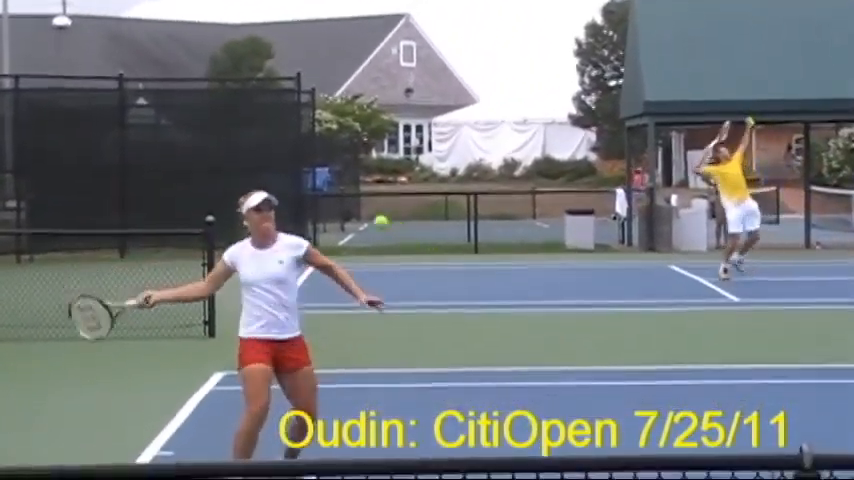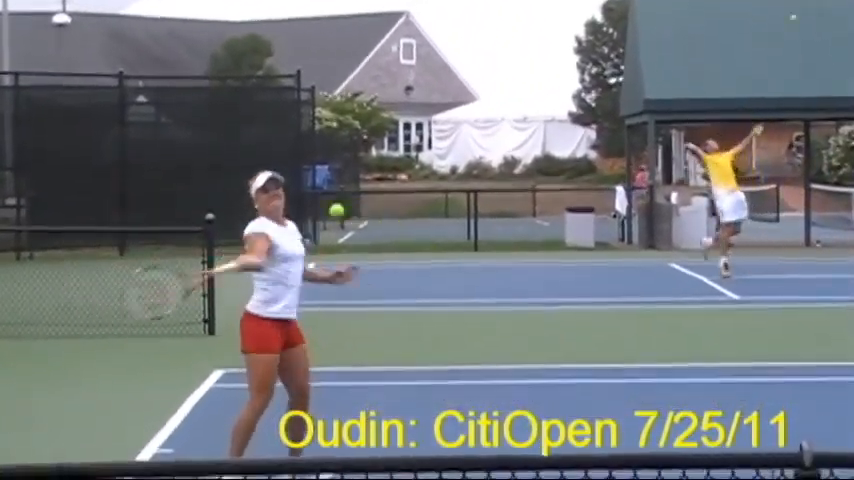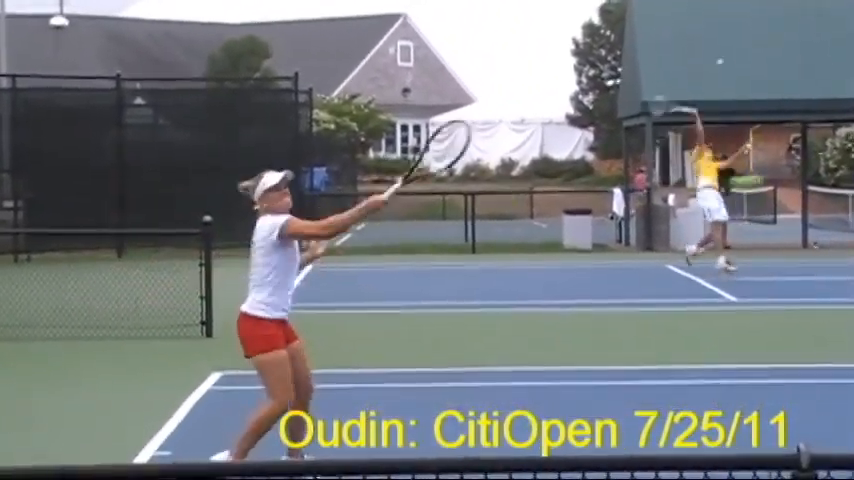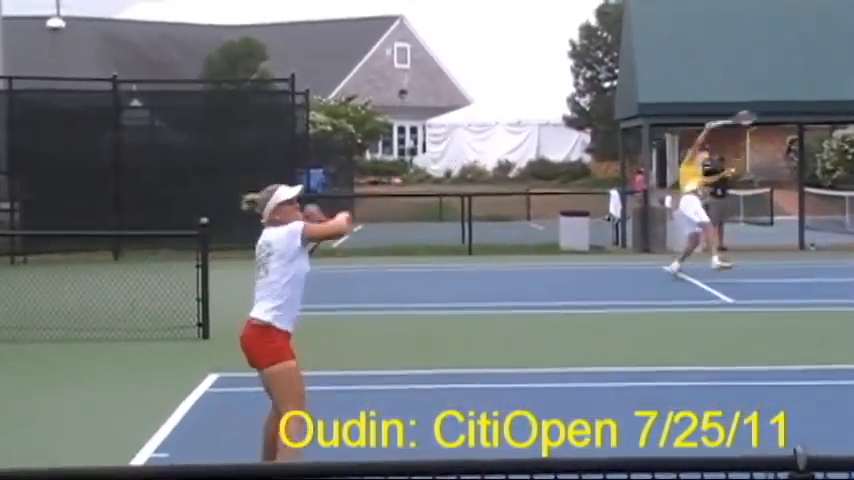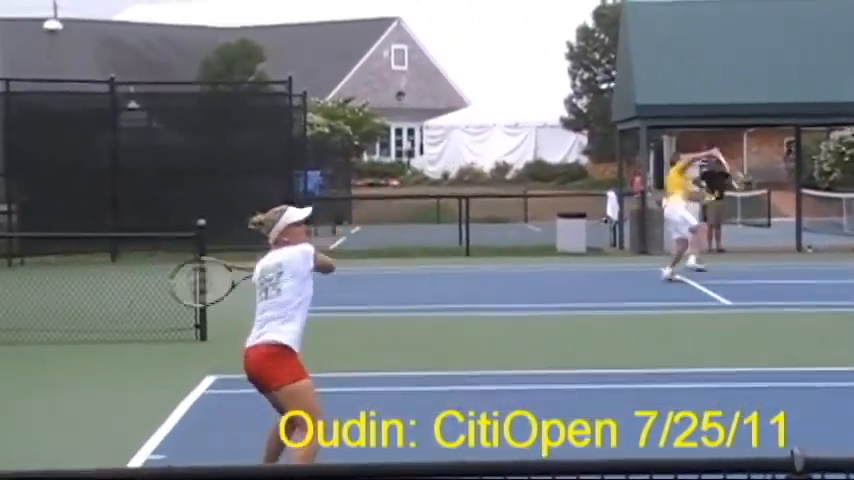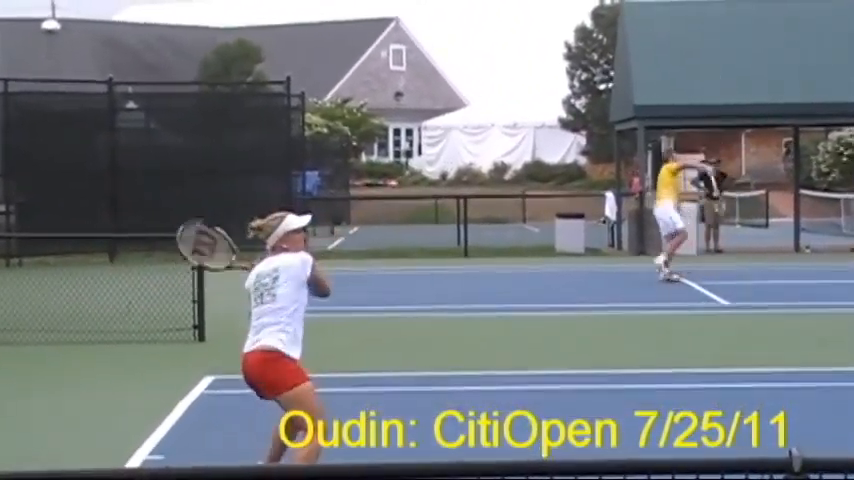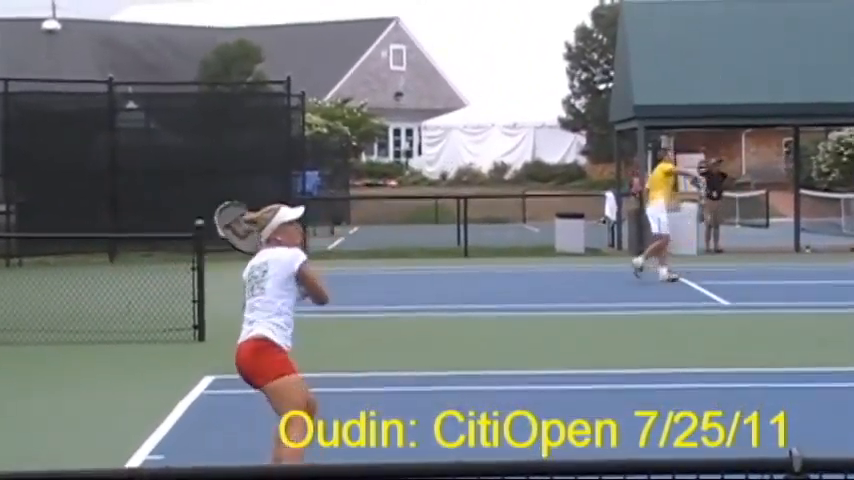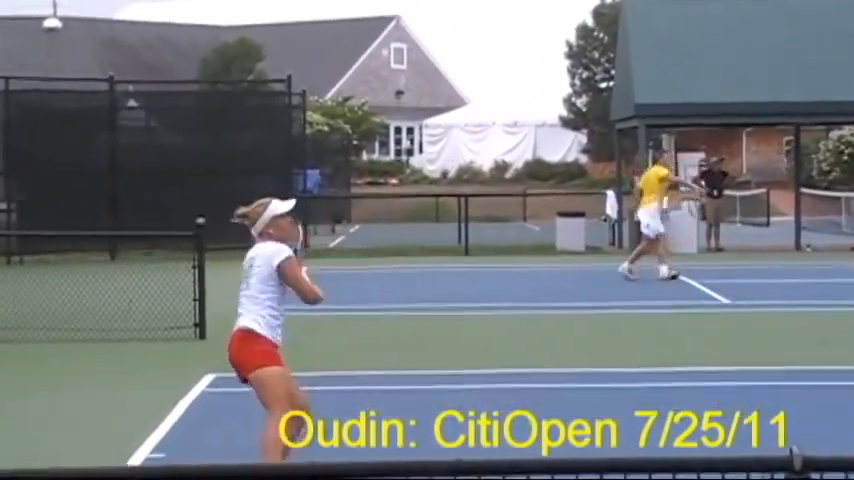
dt=0.1s
person 1, frame 1
left shoulder: (294, 245)
right shoulder: (237, 252)
left elbow: (332, 268)
right elbow: (205, 288)
left wrist: (360, 294)
right wrist: (160, 296)
left hip: (291, 341)
right hip: (254, 342)
left knee: (308, 414)
right knee: (256, 410)
person 1, frame 2
left shoulder: (290, 228)
right shoulder: (259, 228)
right elbow: (256, 260)
left wrist: (328, 277)
right wrist: (236, 264)
left hip: (287, 321)
right hip: (264, 322)
left knee: (301, 396)
right knee: (260, 401)
person 1, frame 3
left shoulder: (278, 226)
right shoulder: (273, 224)
right elbow: (324, 230)
left wrist: (311, 255)
right wrist: (365, 207)
left hip: (276, 322)
right hip: (259, 324)
left knee: (304, 392)
right knee: (282, 401)
left ankle: (294, 460)
right ankle: (234, 460)
person 1, frame 4
left shoulder: (271, 239)
right shoulder: (292, 232)
right elbow: (338, 229)
right wrist: (343, 216)
left hip: (259, 333)
right hip: (269, 336)
left knee: (283, 407)
right knee: (294, 416)
person 1, frame 5
left shoulder: (264, 265)
right shoulder: (303, 251)
right elbow: (328, 266)
left hip: (258, 354)
right hip: (276, 355)
left knee: (295, 416)
right knee: (312, 426)
person 1, frame 6
left shoulder: (257, 273)
right shoulder: (302, 261)
right elbow: (323, 290)
left hip: (255, 360)
right hip: (275, 359)
left knee: (303, 415)
right knee: (316, 429)
left ankle: (269, 467)
person 1, frame 7
left shoulder: (255, 265)
right shoulder: (292, 256)
right elbow: (321, 297)
right wrist: (303, 286)
left hip: (248, 352)
right hip: (266, 352)
left knee: (307, 407)
right knee: (301, 425)
person 1, frame 8
left shoulder: (258, 254)
right shoulder: (279, 252)
right elbow: (312, 296)
left wrist: (297, 277)
right wrist: (311, 287)
left hip: (253, 342)
right hip: (254, 343)
left knee: (299, 409)
right knee: (281, 414)
person 2, frame 1
left shoulder: (735, 161)
right shoulder: (715, 169)
left elbow: (744, 144)
right elbow: (697, 170)
left wrist: (749, 127)
left hip: (747, 203)
right hip: (733, 206)
left knee: (754, 237)
right knee: (734, 241)
left ankle: (738, 257)
right ankle: (725, 266)
person 2, frame 2
left shoulder: (725, 156)
right shoulder: (708, 158)
left elbow: (741, 146)
right elbow: (696, 151)
left wrist: (753, 134)
right wrist: (691, 147)
left hip: (735, 194)
right hip: (722, 195)
left knee: (736, 228)
right knee: (727, 229)
left ankle: (711, 241)
right ankle: (724, 261)
person 2, frame 3
left shoulder: (711, 163)
right shoulder: (699, 156)
left elbow: (727, 163)
right elbow: (700, 137)
left wrist: (741, 150)
right wrist: (697, 119)
left hip: (713, 194)
right hip: (707, 193)
left knee: (720, 228)
right knee: (718, 227)
left ankle: (694, 249)
right ankle: (722, 260)
person 2, frame 4
left shoulder: (696, 174)
right shoulder: (688, 163)
left elbow: (708, 181)
right elbow: (697, 143)
left wrist: (723, 174)
right wrist: (707, 129)
left hip: (691, 201)
right hip: (690, 201)
left knee: (694, 240)
right knee: (708, 228)
left ankle: (676, 265)
right ankle: (716, 260)
person 2, frame 5
left shoulder: (680, 177)
right shoulder: (676, 170)
left elbow: (689, 196)
right elbow: (691, 158)
left wrist: (700, 195)
right wrist: (709, 153)
left hip: (672, 210)
right hip: (675, 209)
left knee: (682, 244)
right knee: (696, 229)
left ankle: (669, 271)
right ankle: (693, 260)
person 2, frame 6
left shoulder: (667, 173)
right shoulder: (668, 168)
right elbow: (685, 164)
right wrist: (704, 167)
left hip: (662, 208)
right hip: (665, 208)
left knee: (670, 240)
right knee: (682, 234)
left ankle: (665, 271)
right ankle: (662, 259)
person 2, frame 7
left shoulder: (656, 172)
right shoulder: (665, 167)
left elbow: (647, 189)
right elbow: (680, 170)
right wrist: (694, 175)
left hip: (656, 208)
right hip: (658, 208)
left knee: (662, 240)
right knee: (663, 239)
left ankle: (664, 272)
right ankle: (640, 260)
person 2, frame 8
left shoulder: (649, 172)
right shoulder: (659, 171)
left elbow: (637, 190)
right elbow: (675, 180)
right wrist: (690, 185)
left hip: (652, 210)
right hip: (650, 210)
left knee: (659, 240)
right knee: (648, 242)
left ankle: (665, 270)
right ankle: (626, 265)
